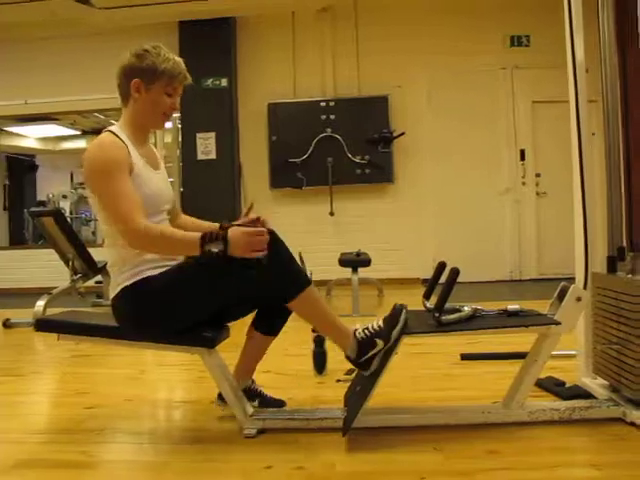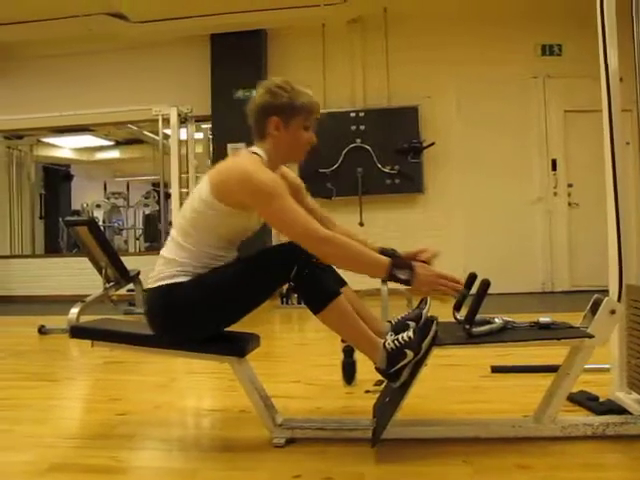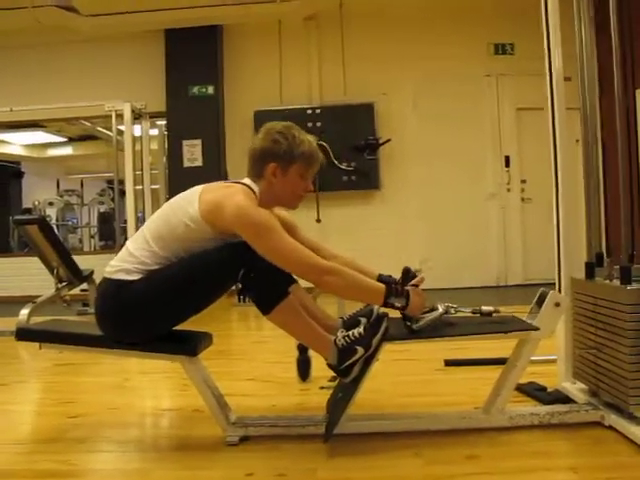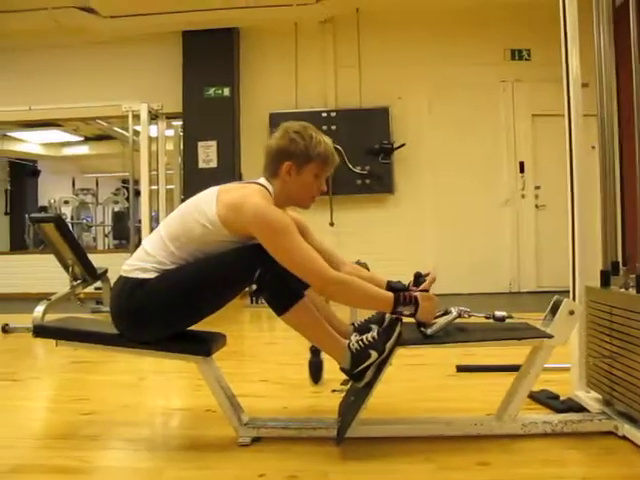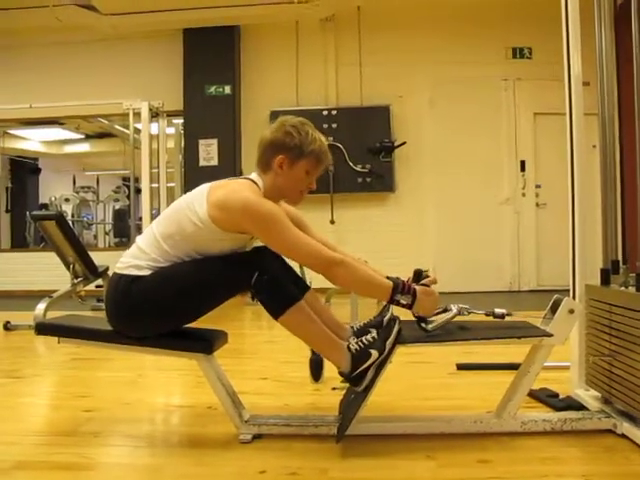
dt=0.7s
person 1, frame 1
left shoulder: (149, 152)
right shoulder: (107, 150)
right elbow: (136, 233)
left wrist: (226, 229)
right wrist: (220, 243)
left hip: (166, 288)
right hip: (141, 299)
left knee: (278, 286)
right knee: (265, 251)
left ankle: (239, 385)
right ankle: (353, 345)
person 1, frame 2
left shoulder: (278, 175)
right shoulder: (249, 174)
left elbow: (332, 230)
right elbow: (321, 243)
left wrist: (398, 257)
right wrist: (402, 272)
left hip: (197, 292)
right hip: (173, 302)
left knee: (302, 260)
right knee: (296, 261)
left ankle: (386, 336)
right ankle: (386, 355)
person 1, frame 3
left shoulder: (265, 210)
right shoulder: (241, 206)
left elbow: (328, 258)
right elbow: (319, 274)
left wrist: (389, 283)
right wrist: (397, 297)
left hip: (142, 295)
right hip: (121, 303)
left knee: (262, 262)
right knee: (246, 261)
left ankle: (336, 331)
right ankle: (337, 352)
person 1, frame 4
left shoulder: (280, 212)
right shoulder: (257, 207)
left elbow: (340, 267)
right elbow: (328, 283)
left wrist: (398, 289)
right wrist: (406, 304)
left hip: (160, 294)
right hip: (137, 301)
left knee: (279, 266)
right knee: (264, 265)
left ankle: (350, 335)
right ankle: (350, 356)
person 1, frame 5
left shoulder: (274, 206)
right shoulder: (247, 202)
left elbow: (337, 256)
right elbow: (329, 266)
left wrist: (398, 285)
right wrist: (405, 295)
left hip: (155, 289)
right hip: (132, 297)
left knee: (269, 267)
right knee: (262, 267)
left ankle: (347, 337)
right ankle: (348, 359)
